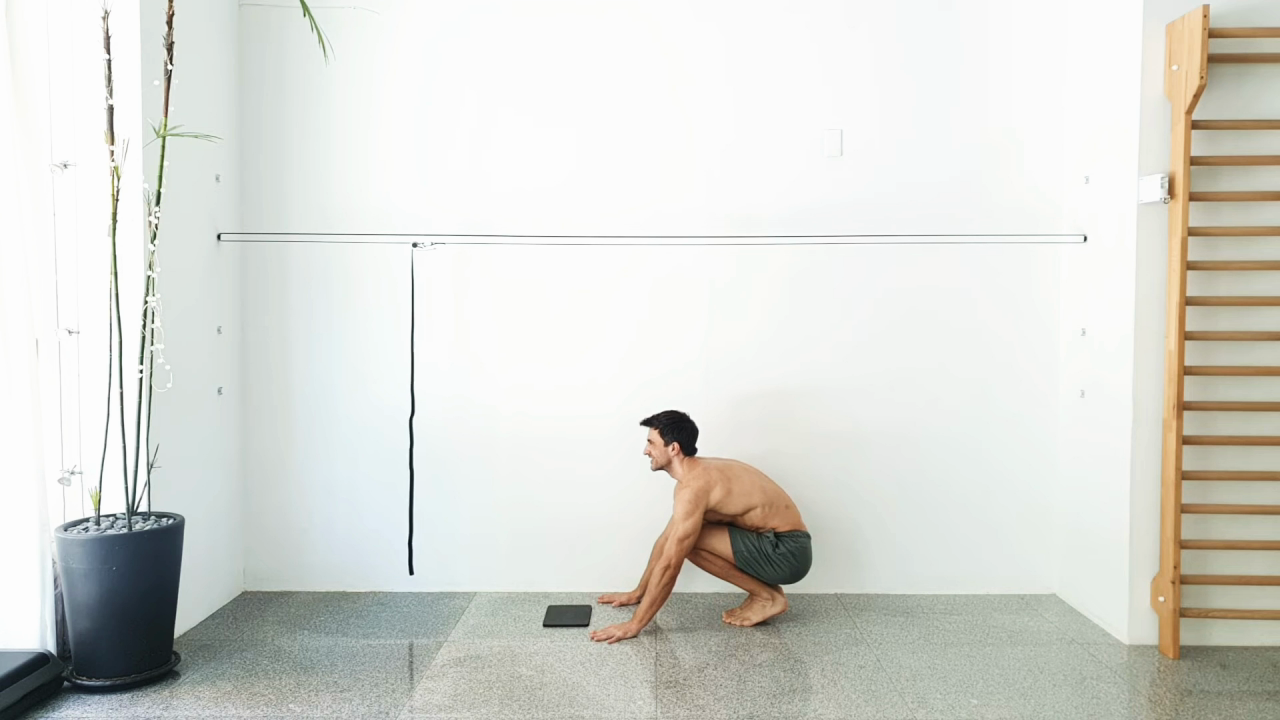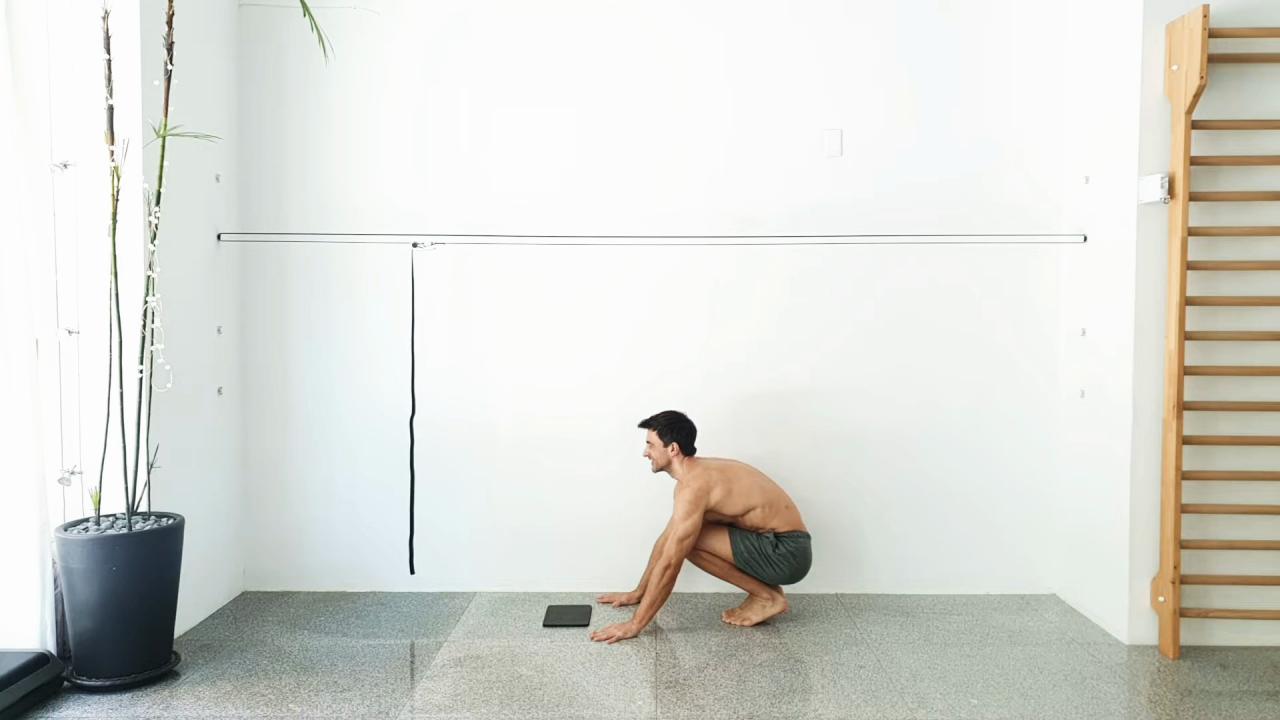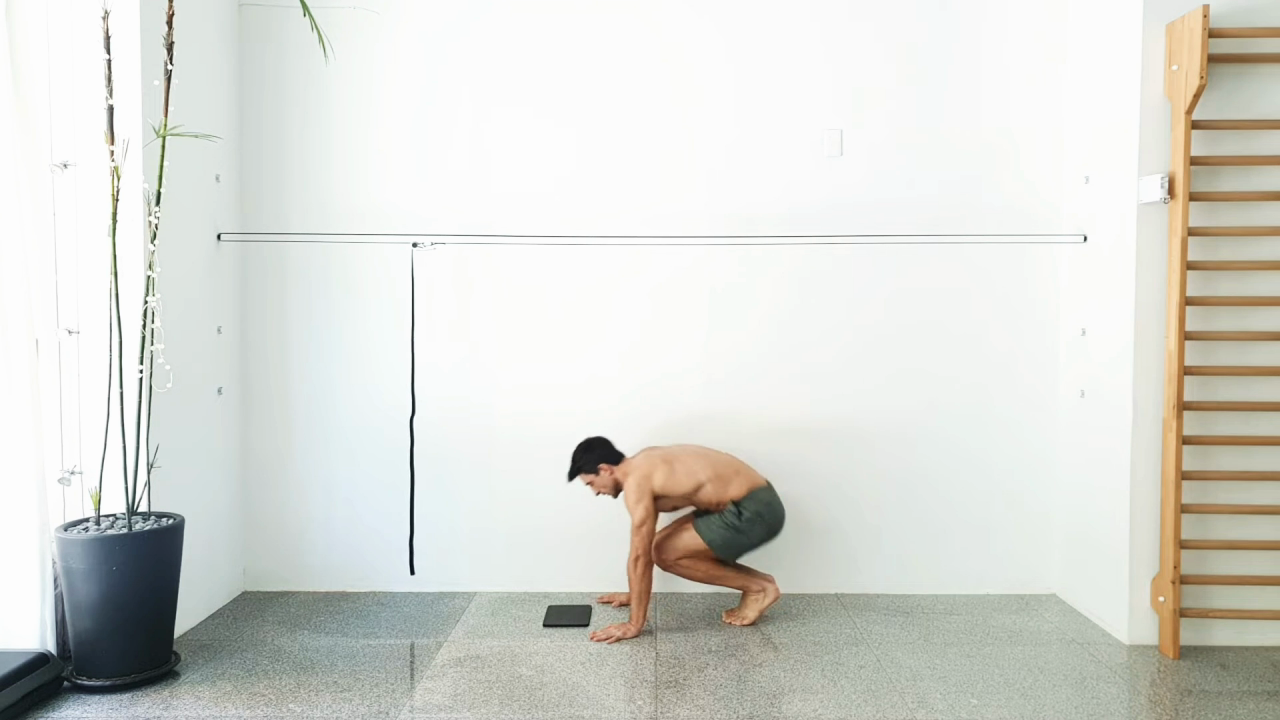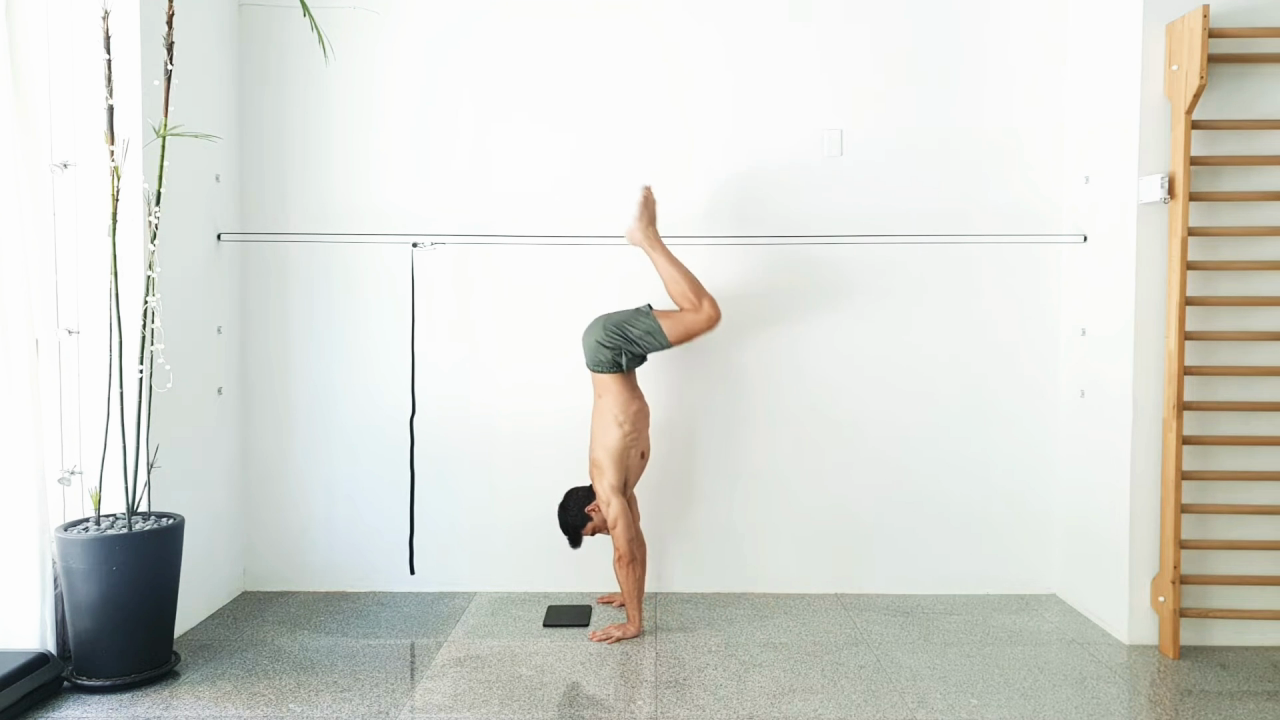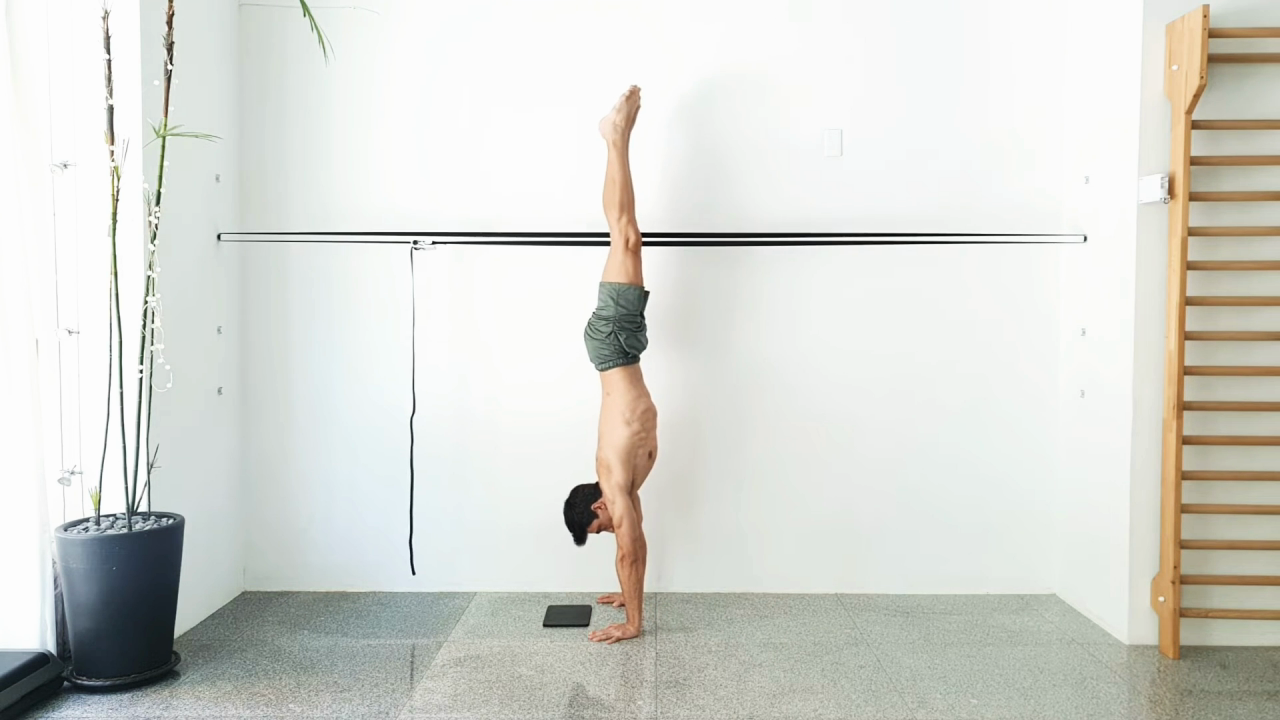
dt=1s
person 1, frame 1
left shoulder: (693, 486)
right shoulder: (699, 473)
left elbow: (669, 564)
right elbow: (666, 541)
left wrist: (635, 624)
right wrist: (638, 593)
left hip: (786, 552)
right hip: (778, 545)
left knee: (687, 541)
right knee: (683, 540)
left ankle: (767, 596)
right ankle: (764, 590)
person 1, frame 2
left shoulder: (693, 487)
right shoulder: (698, 474)
left elbow: (669, 563)
right elbow: (666, 541)
left wrist: (635, 624)
right wrist: (637, 593)
left hip: (786, 552)
right hip: (779, 545)
left knee: (688, 542)
right knee: (684, 539)
left ankle: (766, 597)
right ankle: (764, 589)
person 1, frame 3
left shoulder: (636, 481)
right shoulder: (642, 464)
left elbow: (640, 556)
right elbow: (643, 543)
left wrist: (635, 624)
right wrist: (634, 594)
left hip: (754, 511)
right hip: (751, 504)
left knee: (666, 554)
right knee: (664, 543)
left ankle: (757, 587)
right ankle: (754, 582)
person 1, frame 4
left shoulder: (609, 490)
right shoulder: (612, 488)
left wrist: (634, 624)
right wrist: (628, 596)
right hip: (612, 346)
left ankle: (647, 236)
person 1, frame 5
left shoulder: (615, 486)
left elbow: (629, 551)
left wrist: (633, 623)
right wrist: (630, 604)
left hip: (615, 343)
right hip: (617, 346)
left knee: (625, 238)
